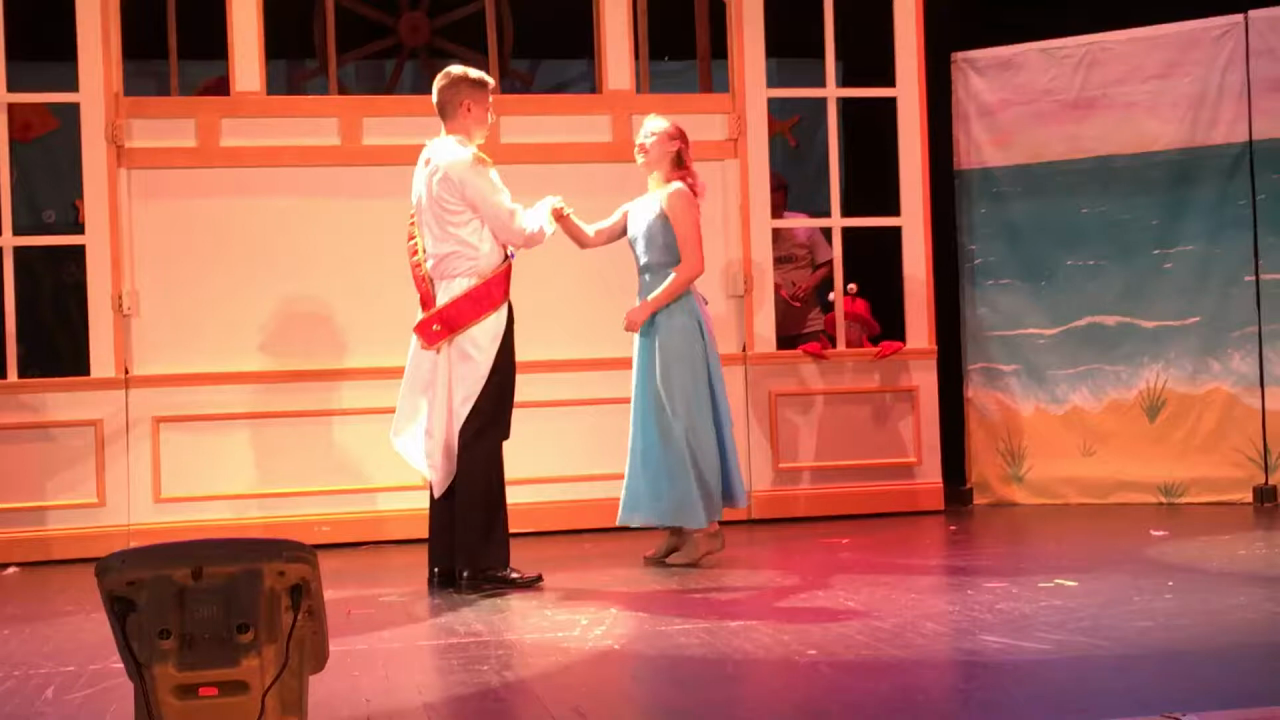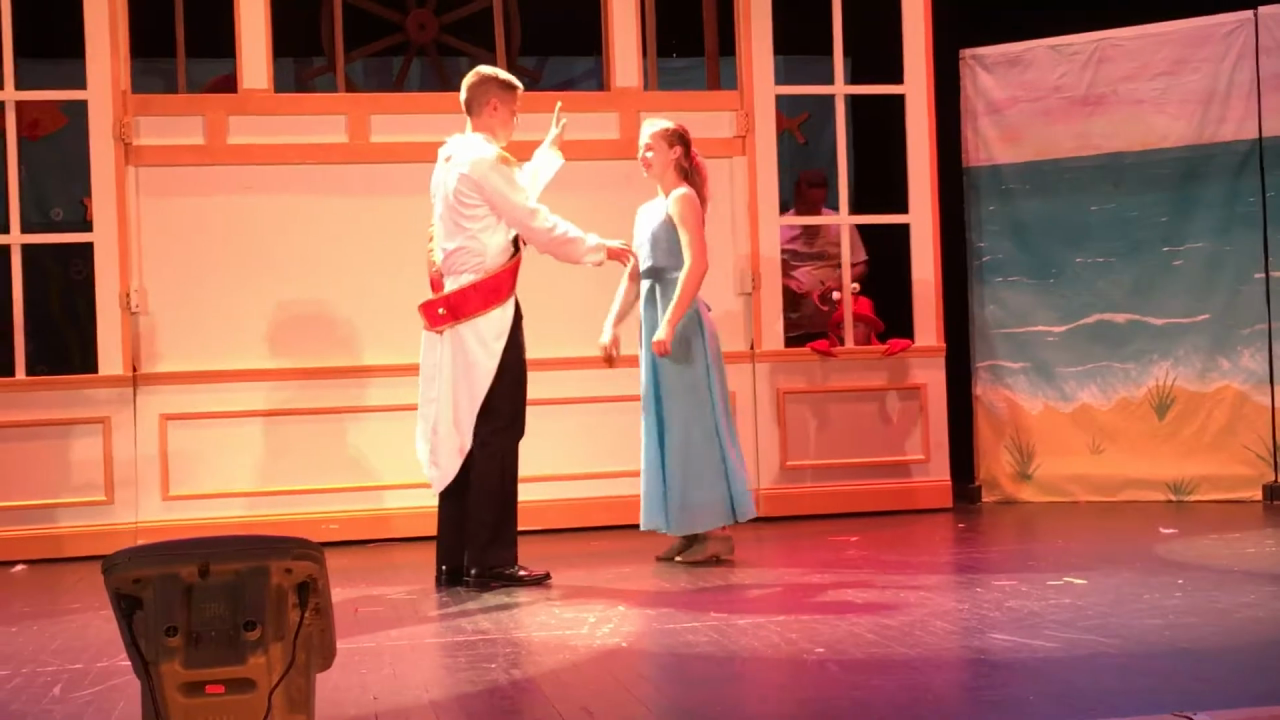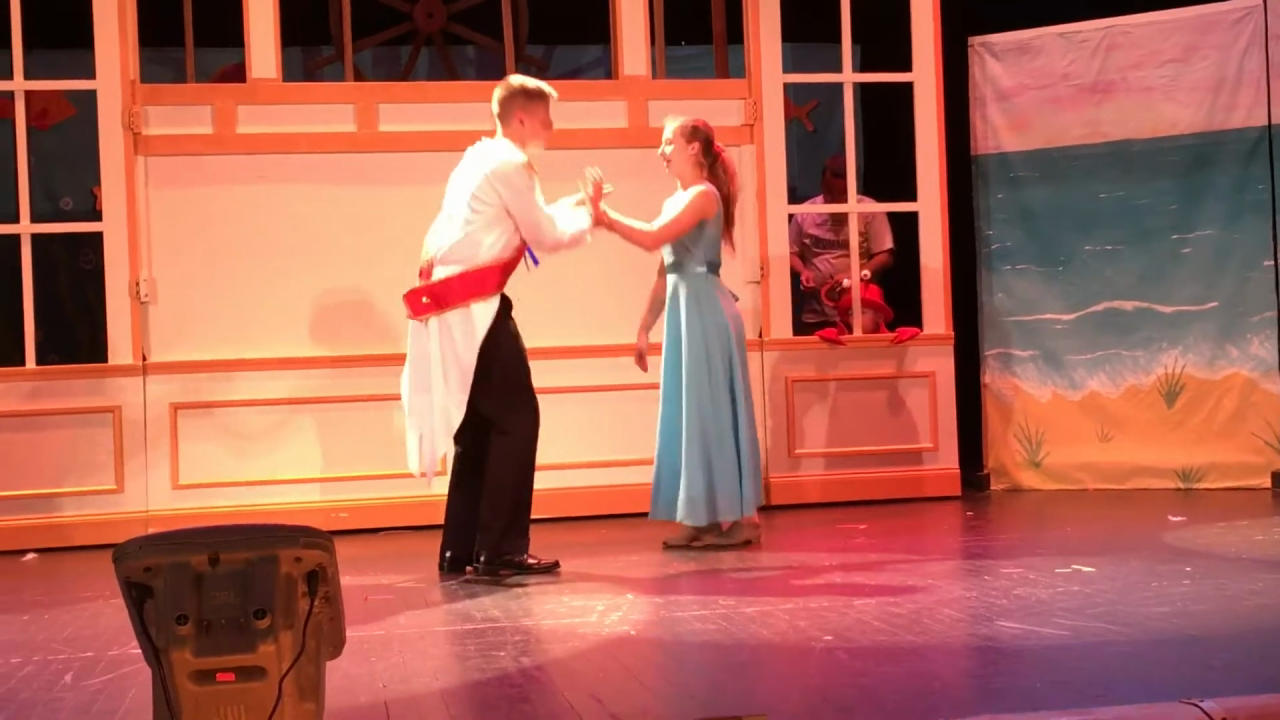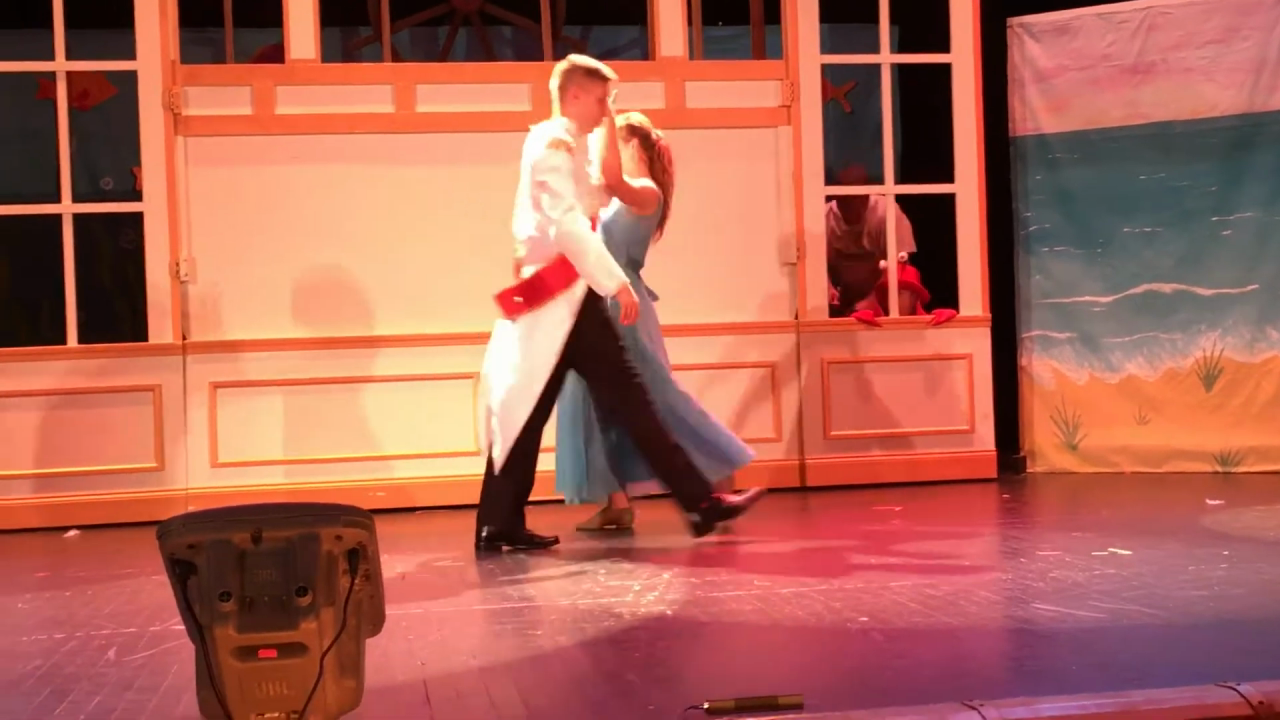
dt=0.7s
person 1, frame 1
left shoulder: (430, 162)
right shoulder: (466, 162)
right elbow: (518, 231)
left wrist: (526, 217)
right wrist: (546, 211)
left hip: (450, 309)
right hip: (478, 311)
left knee: (451, 436)
right knee: (482, 436)
left ankle: (448, 563)
right ankle: (481, 564)
person 1, frame 2
left shoulder: (453, 158)
right shoulder: (485, 159)
left elbow: (516, 198)
right elbow: (538, 226)
left wrist: (551, 148)
right wrist: (600, 248)
left hip: (460, 309)
right hip: (486, 310)
left knee: (463, 432)
right knee: (497, 433)
left ankle: (455, 561)
right ankle: (490, 561)
person 1, frame 3
left shoulder: (479, 157)
right shoulder: (513, 165)
right elbow: (547, 237)
left wrist: (574, 204)
right wrist: (588, 213)
left hip: (446, 304)
right hip: (472, 305)
left knee: (476, 425)
right knee: (515, 419)
left ankle: (461, 547)
right ankle: (500, 549)
person 1, frame 4
left shoulder: (551, 145)
right shoulder: (555, 146)
left elbow: (577, 210)
right elbow: (567, 225)
right wrist: (617, 282)
left hip: (548, 293)
right hip: (565, 291)
left knee: (528, 406)
right knee: (624, 397)
left ankle: (499, 524)
right ankle: (701, 503)
person 2, frame 1
left shoulder: (677, 194)
right shoulder: (637, 206)
left elbow: (692, 265)
right elbow: (592, 238)
left wrist: (645, 307)
right wrist: (564, 218)
left hip: (678, 317)
right hip: (654, 319)
left knee: (684, 418)
right knee: (659, 422)
left ankle: (706, 525)
right ankle: (681, 525)
person 2, frame 2
left shoulder: (683, 198)
right shoulder: (646, 210)
left elbow: (696, 264)
right elbow: (634, 276)
left wrist: (670, 324)
right wrist: (611, 325)
left hip: (680, 321)
right hip: (655, 319)
left knee: (693, 421)
right knee: (669, 424)
left ankle: (716, 530)
right ankle: (694, 528)
person 2, frame 3
left shoulder: (703, 194)
right shoulder: (675, 201)
left elbow: (652, 239)
right elbow: (664, 272)
left wrist: (604, 216)
right wrist: (644, 329)
left hip: (705, 309)
right hip: (680, 309)
left knee: (712, 411)
right knee: (684, 415)
left ankle: (741, 517)
right ankle: (702, 516)
person 2, frame 4
left shoulder: (647, 191)
right shoulder: (624, 199)
left elbow: (611, 179)
left wrist: (607, 125)
left knee: (652, 402)
right knee: (589, 407)
left ankle: (719, 474)
right ankle: (616, 504)
